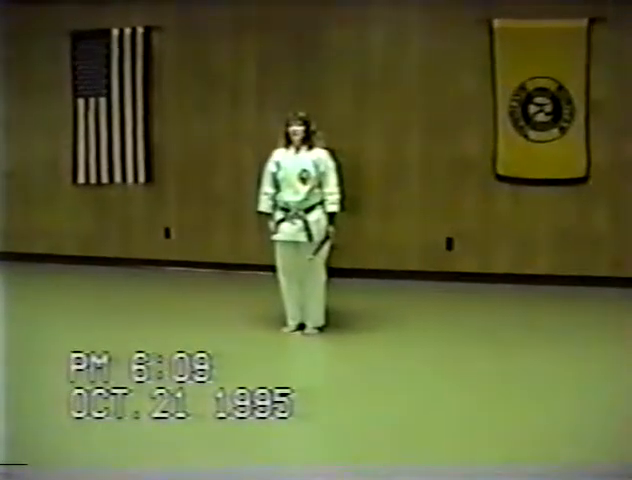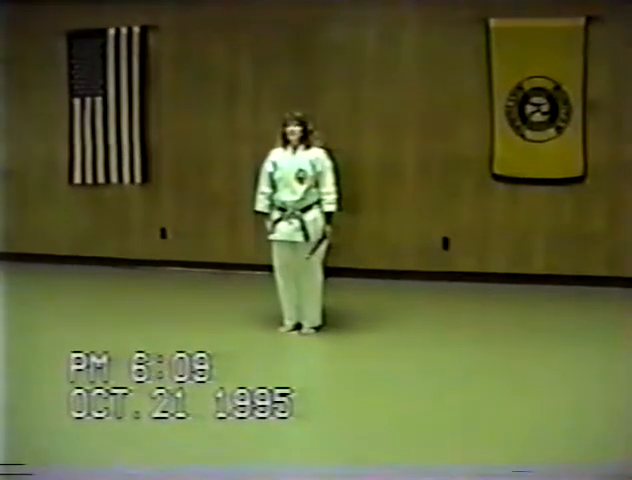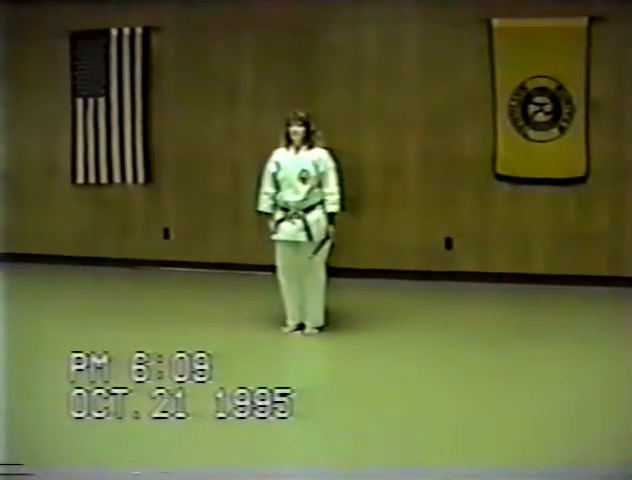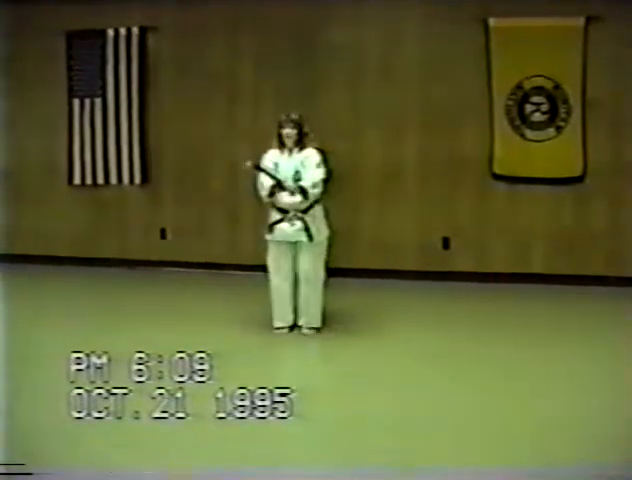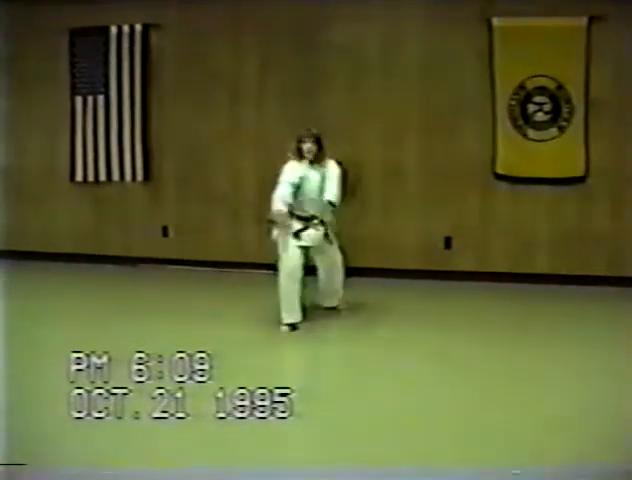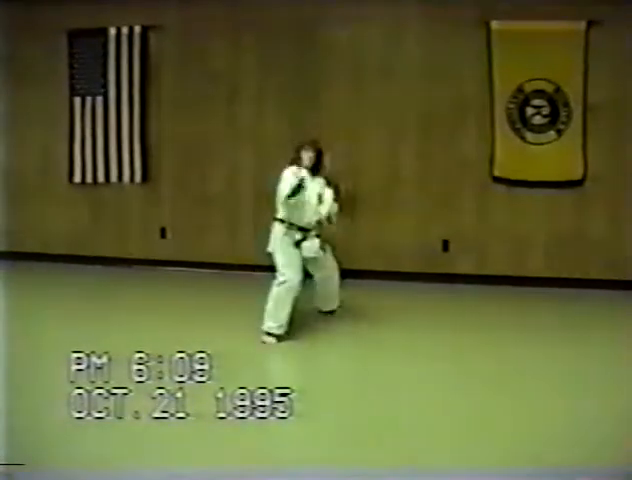
dt=0.5s
person 1, frame 1
left shoulder: (320, 156)
right shoulder: (277, 156)
left elbow: (331, 190)
right elbow: (268, 189)
left wrist: (331, 221)
right wrist: (270, 217)
left hip: (313, 220)
right hip: (285, 220)
left knee: (313, 271)
right knee: (287, 271)
left ankle: (314, 321)
right ankle: (294, 319)
person 1, frame 2
left shoulder: (317, 156)
right shoulder: (275, 156)
left elbow: (328, 189)
right elbow: (265, 188)
left wrist: (328, 220)
right wrist: (267, 216)
left hip: (309, 220)
right hip: (282, 220)
left knee: (310, 271)
right knee: (284, 270)
left ankle: (311, 320)
right ankle: (290, 319)
person 1, frame 3
left shoulder: (320, 156)
right shoulder: (278, 156)
left elbow: (331, 190)
right elbow: (268, 188)
left wrist: (331, 220)
right wrist: (269, 216)
left hip: (312, 220)
right hip: (285, 220)
left knee: (312, 271)
right knee: (287, 271)
left ankle: (313, 320)
right ankle: (294, 319)
person 1, frame 4
left shoulder: (312, 155)
right shoulder: (270, 156)
left elbow: (315, 181)
right elbow: (264, 182)
left wrist: (298, 190)
right wrist: (273, 191)
left hip: (309, 220)
right hip: (280, 220)
left knee: (310, 272)
right knee: (279, 272)
left ankle: (310, 321)
right ankle: (283, 321)
person 1, frame 5
left shoulder: (330, 167)
right shoulder: (292, 168)
left elbow: (332, 190)
right elbow: (282, 193)
left wrist: (328, 209)
right wrist: (279, 212)
left hip: (319, 225)
right hip: (292, 225)
left knee: (333, 263)
right knee: (291, 269)
left ankle: (330, 301)
right ankle: (289, 317)
person 1, frame 6
left shoulder: (320, 181)
right shoulder: (290, 174)
left elbow: (328, 203)
right elbow: (288, 197)
left wrist: (328, 214)
right wrist: (297, 181)
left hip: (310, 235)
right hip: (287, 235)
left knee: (328, 270)
right knee: (289, 279)
left ankle: (327, 305)
right ankle: (272, 328)
